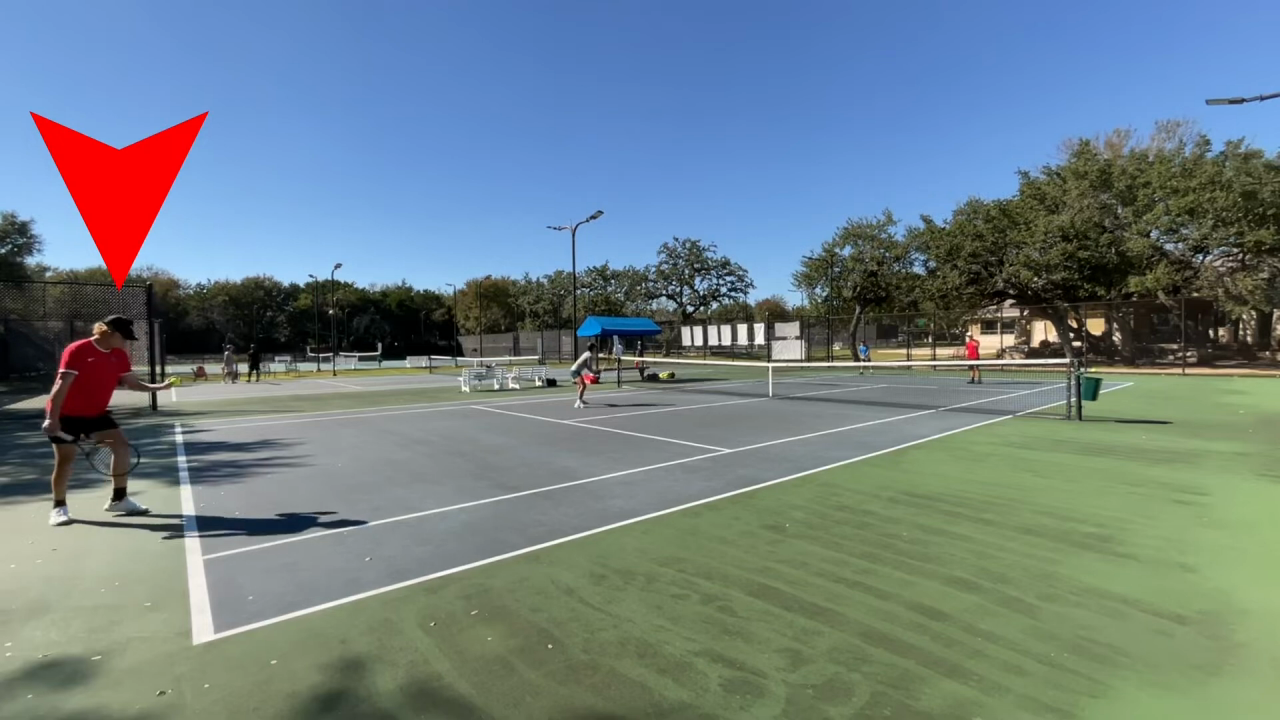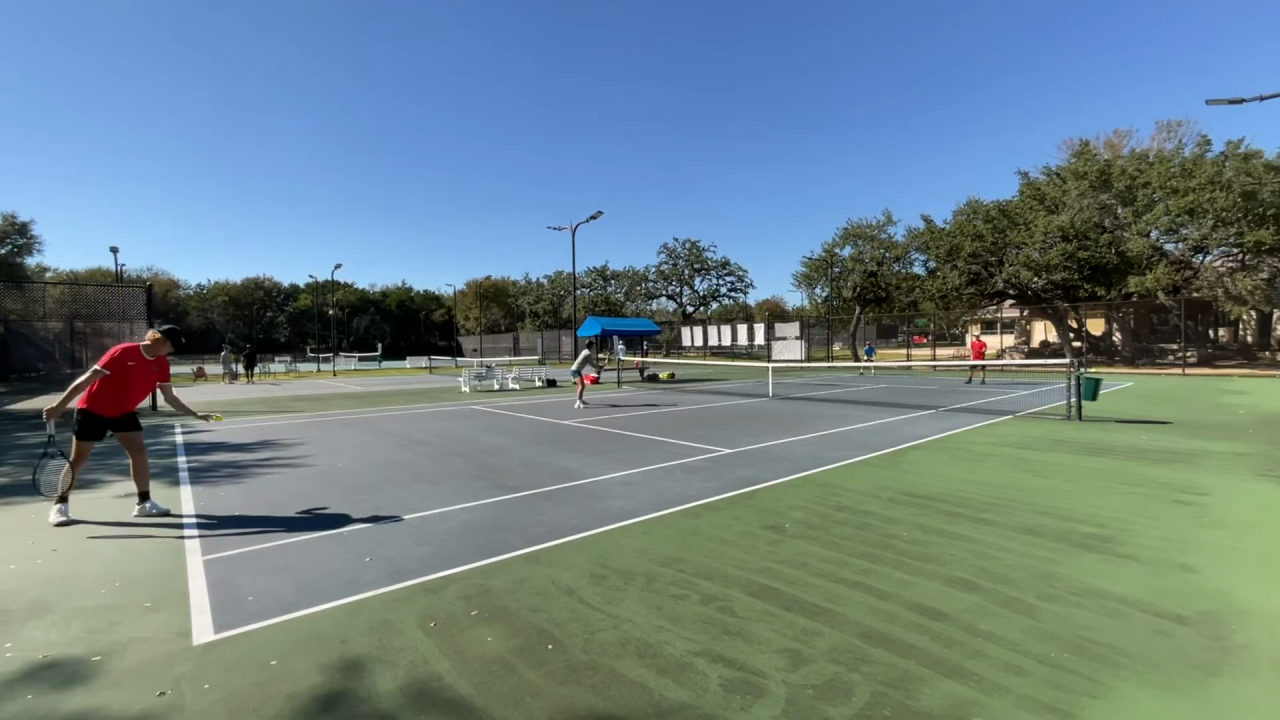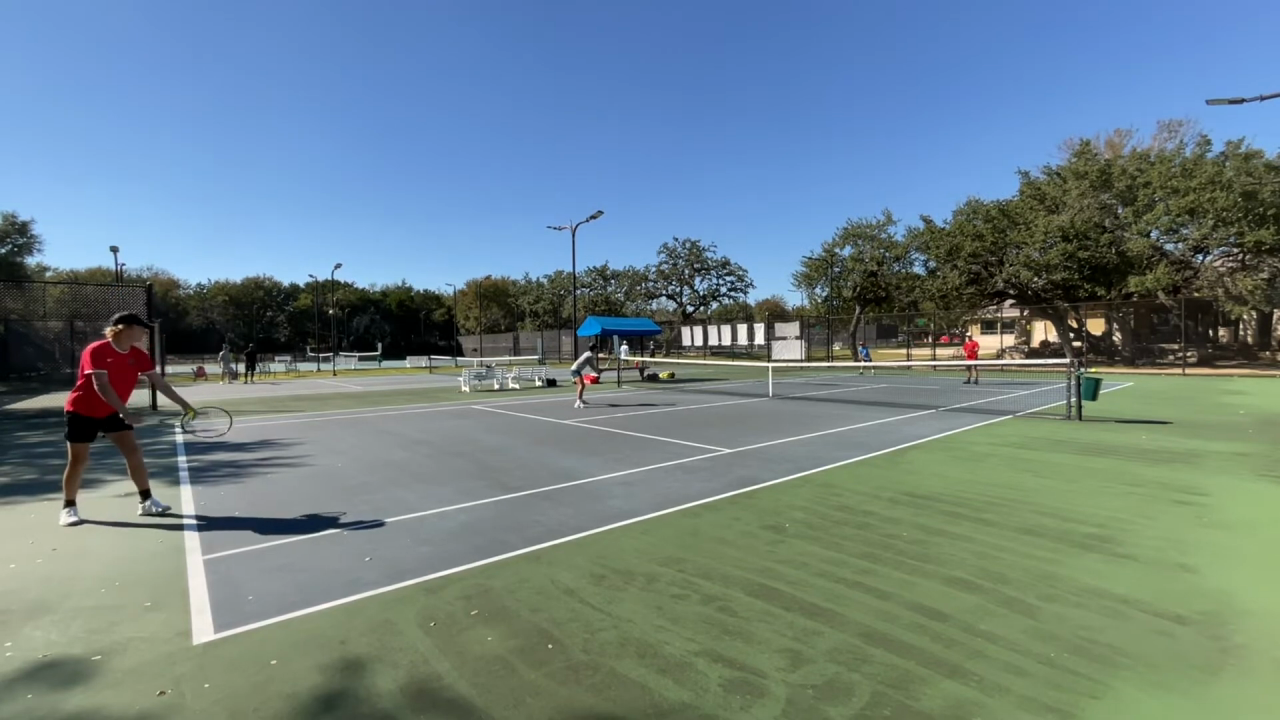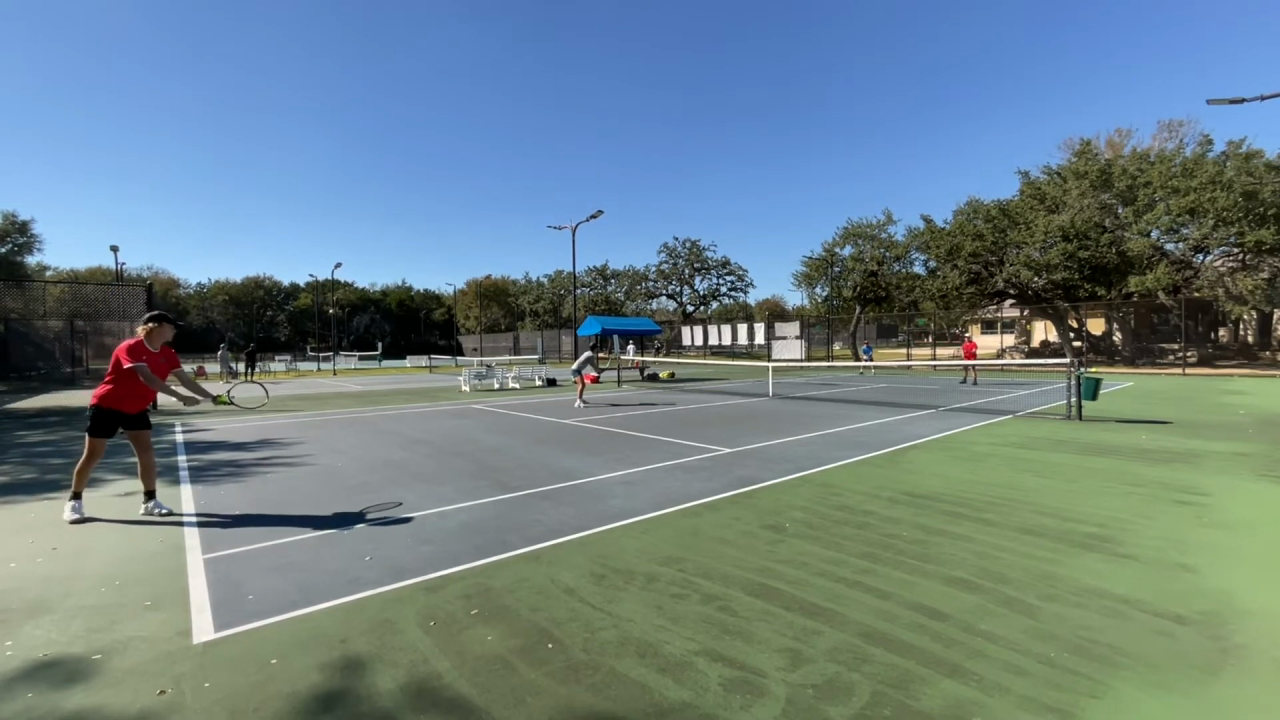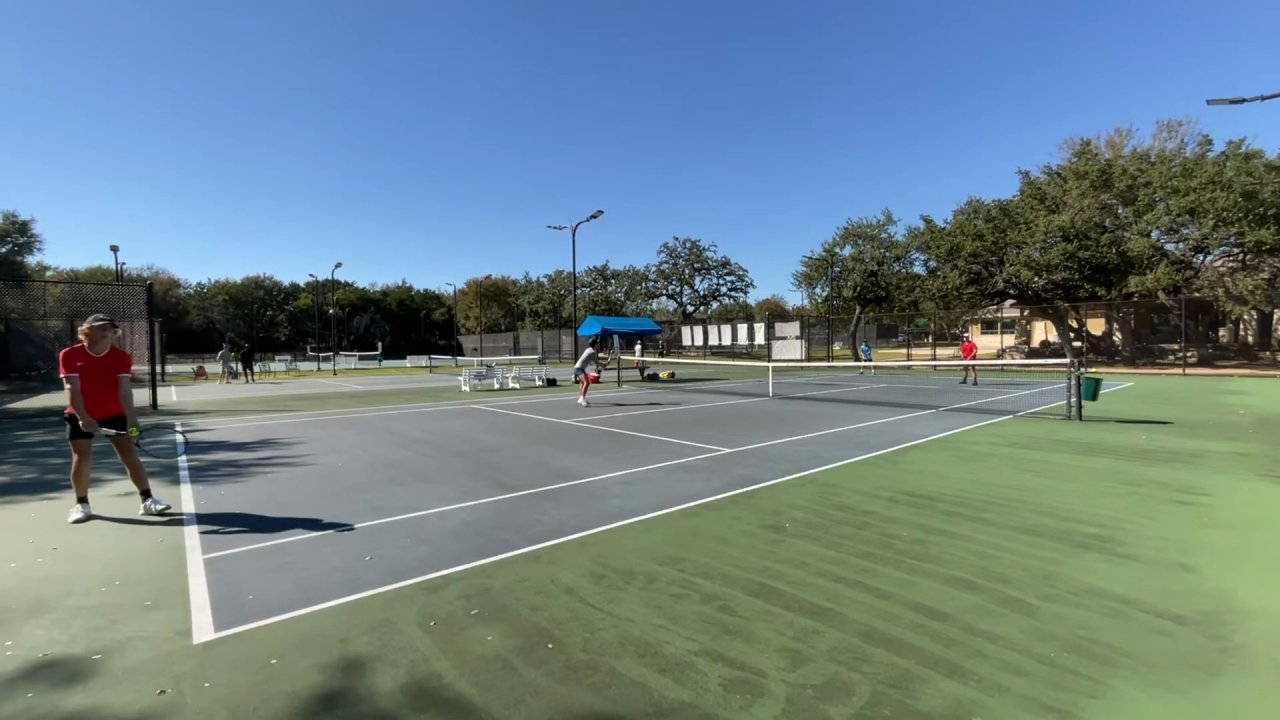
dt=0.7s
person 1, frame 1
left shoulder: (119, 355)
right shoulder: (78, 351)
left elbow: (132, 382)
right elbow: (62, 385)
left wrist: (158, 387)
right wrist: (52, 418)
left hip: (96, 413)
right hip: (66, 415)
left knee: (122, 448)
right knee: (64, 461)
left ankle: (118, 499)
right ankle: (59, 507)
person 1, frame 2
left shoulder: (161, 365)
right shoulder: (123, 353)
left elbow: (170, 397)
right elbow: (89, 378)
left wrist: (195, 414)
right wrist: (59, 406)
left hip: (124, 412)
right hip: (93, 411)
left knee: (140, 452)
right knee: (79, 458)
left ankle: (144, 503)
right ankle: (60, 505)
person 1, frame 3
left shoulder: (138, 356)
right shoulder: (96, 351)
left elbow: (160, 383)
right elbow: (101, 385)
left wrist: (184, 404)
right wrist: (124, 410)
left hip: (113, 413)
right hip: (82, 412)
left knee: (134, 453)
right knee: (78, 461)
left ankle: (147, 501)
right ankle: (68, 508)
person 1, frame 4
left shoulder: (168, 354)
right shoulder: (130, 348)
left elbow: (186, 380)
right elbow: (147, 378)
left wrist: (211, 397)
right wrist: (180, 397)
left hip: (136, 409)
right hip: (106, 406)
left knee: (147, 453)
right knee: (93, 455)
left ankle: (150, 501)
right ankle: (74, 501)
person 1, frame 5
left shoulder: (121, 357)
right shoulder: (69, 355)
left elbow: (124, 390)
right elbow: (72, 389)
left wrist: (132, 420)
right wrist: (84, 418)
left hip: (113, 414)
right hip: (82, 416)
left knee: (130, 456)
right knee: (81, 458)
left ankle: (148, 500)
right ankle: (81, 504)
